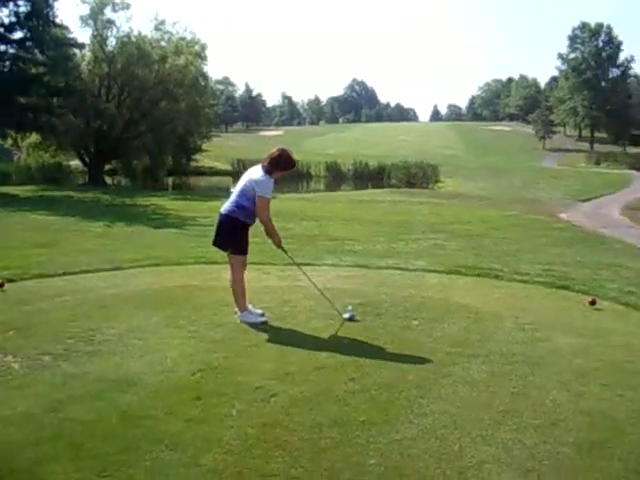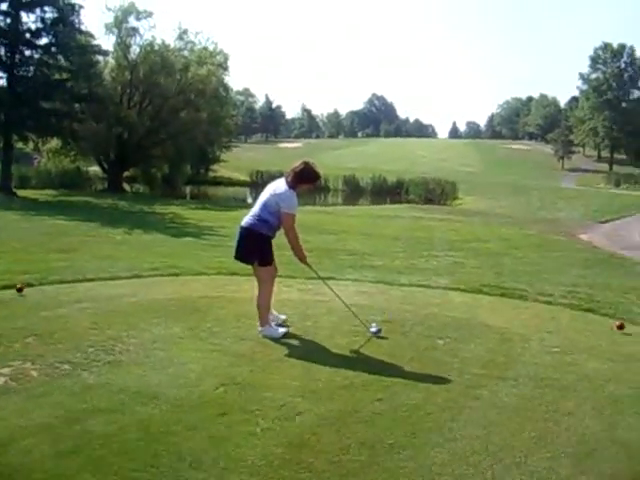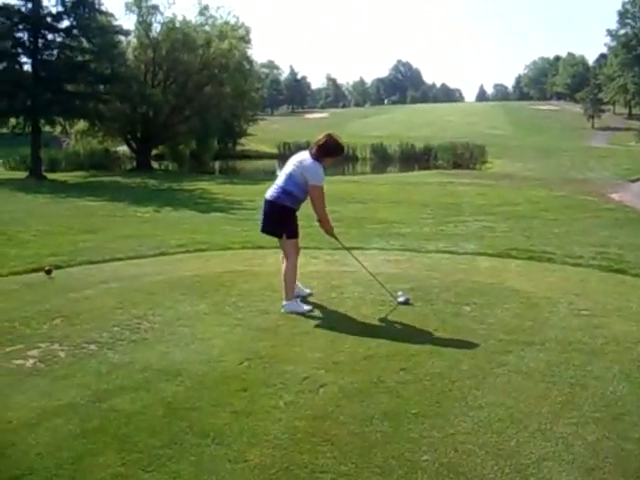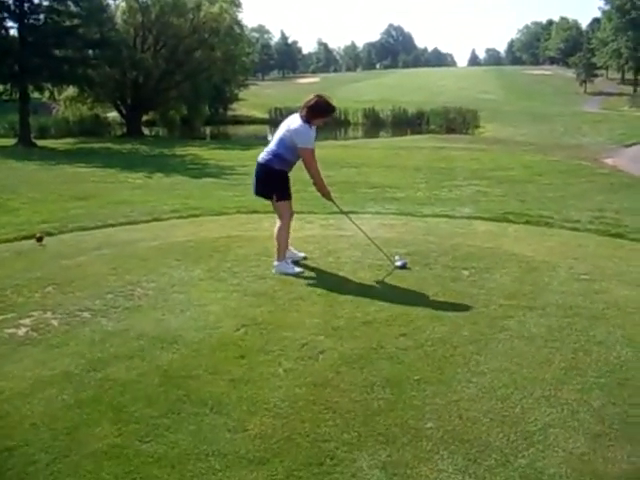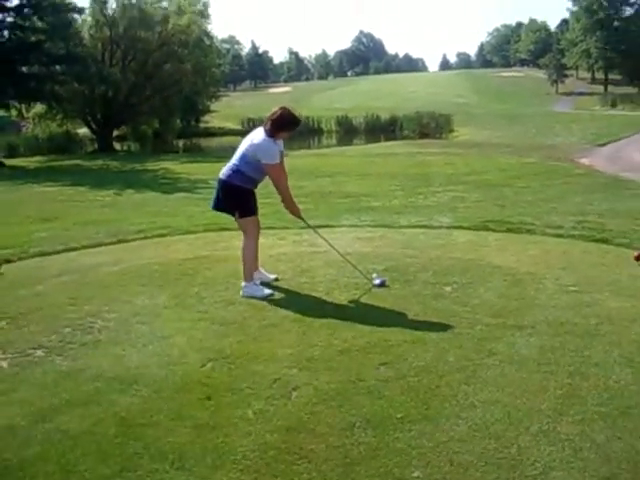
dt=1s
person 1, frame 1
left shoulder: (259, 170)
right shoulder: (264, 181)
left elbow: (260, 211)
right elbow: (263, 215)
left wrist: (269, 231)
right wrist: (275, 236)
left hip: (233, 219)
right hip: (235, 222)
left knee: (238, 267)
right knee: (238, 269)
left ankle: (243, 306)
right ankle: (243, 312)
person 1, frame 2
left shoulder: (281, 183)
right shoulder: (288, 196)
left elbow: (286, 226)
right elbow: (289, 230)
left wrist: (295, 248)
right wrist: (300, 252)
left hip: (254, 232)
right hip: (257, 235)
left knee: (271, 273)
right knee: (266, 281)
left ankle: (267, 314)
right ankle: (265, 326)
person 1, frame 3
left shoulder: (304, 156)
right shoulder: (313, 168)
left elbow: (315, 198)
right elbow: (318, 202)
left wrist: (322, 220)
right wrist: (327, 225)
left hip: (276, 203)
right hip: (282, 208)
left knee: (290, 250)
right knee: (292, 254)
left ankle: (292, 287)
right ankle: (289, 301)
person 1, frame 4
left shoulder: (302, 121)
right shoulder: (302, 130)
left elbow: (310, 159)
right elbow: (310, 163)
left wrist: (318, 183)
right wrist: (323, 188)
left hip: (275, 169)
right hip: (272, 170)
left knee: (286, 213)
right knee: (285, 216)
left ankle: (286, 250)
right ankle: (280, 262)
person 1, frame 5
left shoulder: (272, 138)
right shoulder: (265, 144)
left elbow: (281, 170)
right elbow: (277, 179)
left wrist: (287, 199)
right wrist: (291, 204)
left hip: (242, 186)
right hip: (234, 186)
left knee: (254, 230)
right knee: (251, 233)
left ankle: (255, 271)
right ankle: (249, 284)
